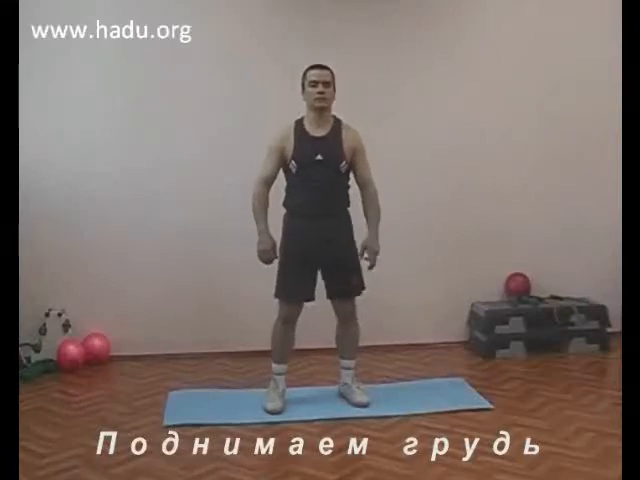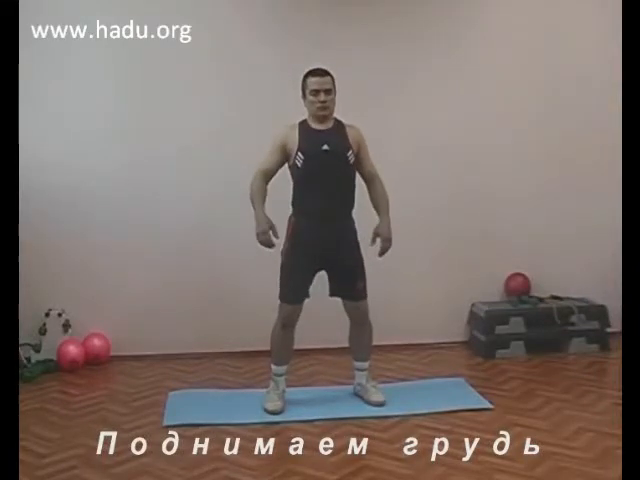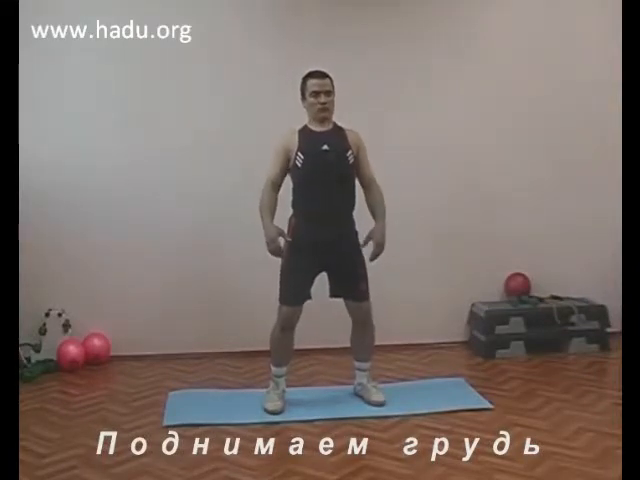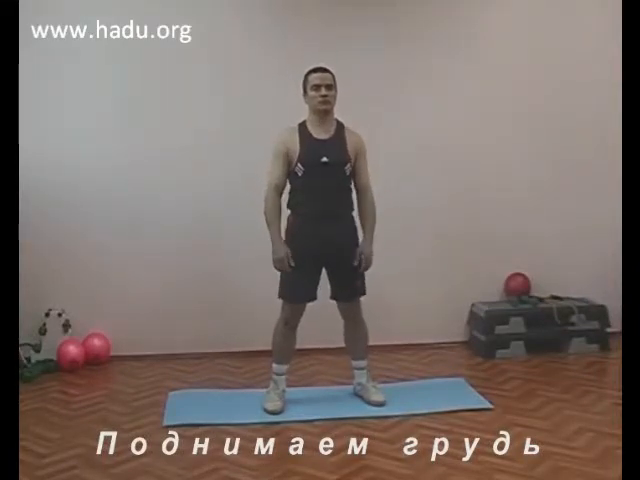
dt=1s
person 1, frame 1
left shoulder: (350, 137)
right shoulder: (286, 137)
left elbow: (367, 187)
right elbow: (262, 185)
left wrist: (373, 234)
right wrist: (263, 232)
left hip: (339, 232)
right hip: (298, 232)
left knee: (347, 311)
right knee: (288, 313)
left ankle: (348, 381)
right ankle: (277, 384)
person 1, frame 2
left shoulder: (352, 135)
right shoulder: (290, 136)
left elbow: (372, 179)
right elbow: (261, 176)
left wrist: (384, 219)
right wrist: (260, 215)
left hip: (343, 234)
right hip: (303, 234)
left knee: (360, 312)
right knee: (287, 314)
left ankle: (362, 380)
right ankle: (276, 385)
person 1, frame 3
left shoulder: (351, 138)
right shoulder: (291, 141)
left elbow: (370, 184)
right elbow: (271, 186)
left wrist: (380, 223)
right wrist: (268, 225)
left hip: (344, 237)
right hip: (303, 238)
left knee: (363, 312)
right knee: (287, 315)
left ankle: (363, 380)
right ankle: (277, 386)
person 1, frame 4
left shoulder: (353, 140)
right shoulder: (289, 139)
left elbow: (364, 193)
right elbow: (273, 193)
left wrist: (368, 239)
right wrist: (277, 241)
left hip: (343, 235)
right hip: (302, 235)
left knee: (353, 311)
right knee: (290, 313)
left ankle: (362, 380)
right ankle: (277, 386)
